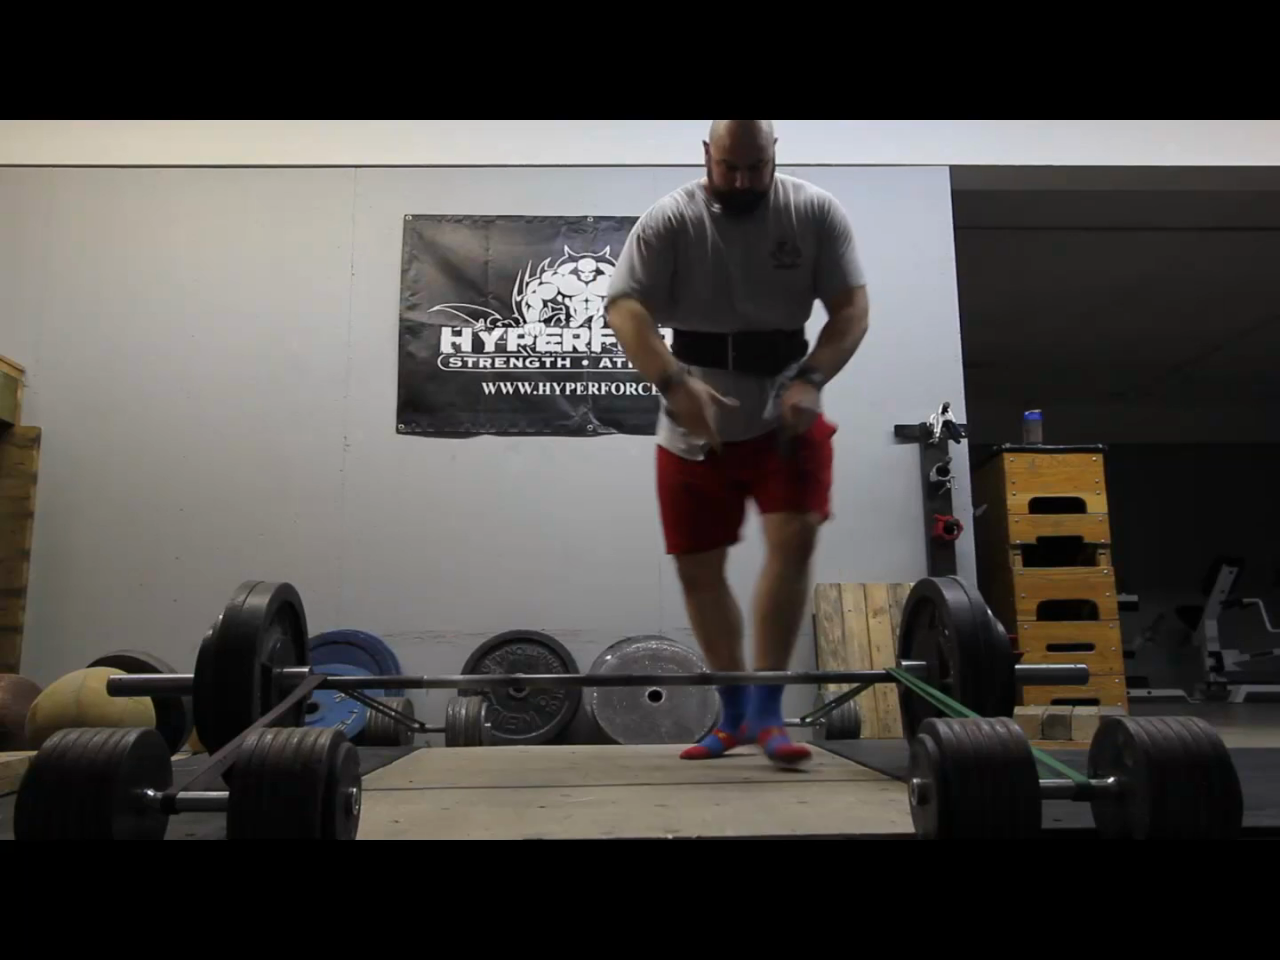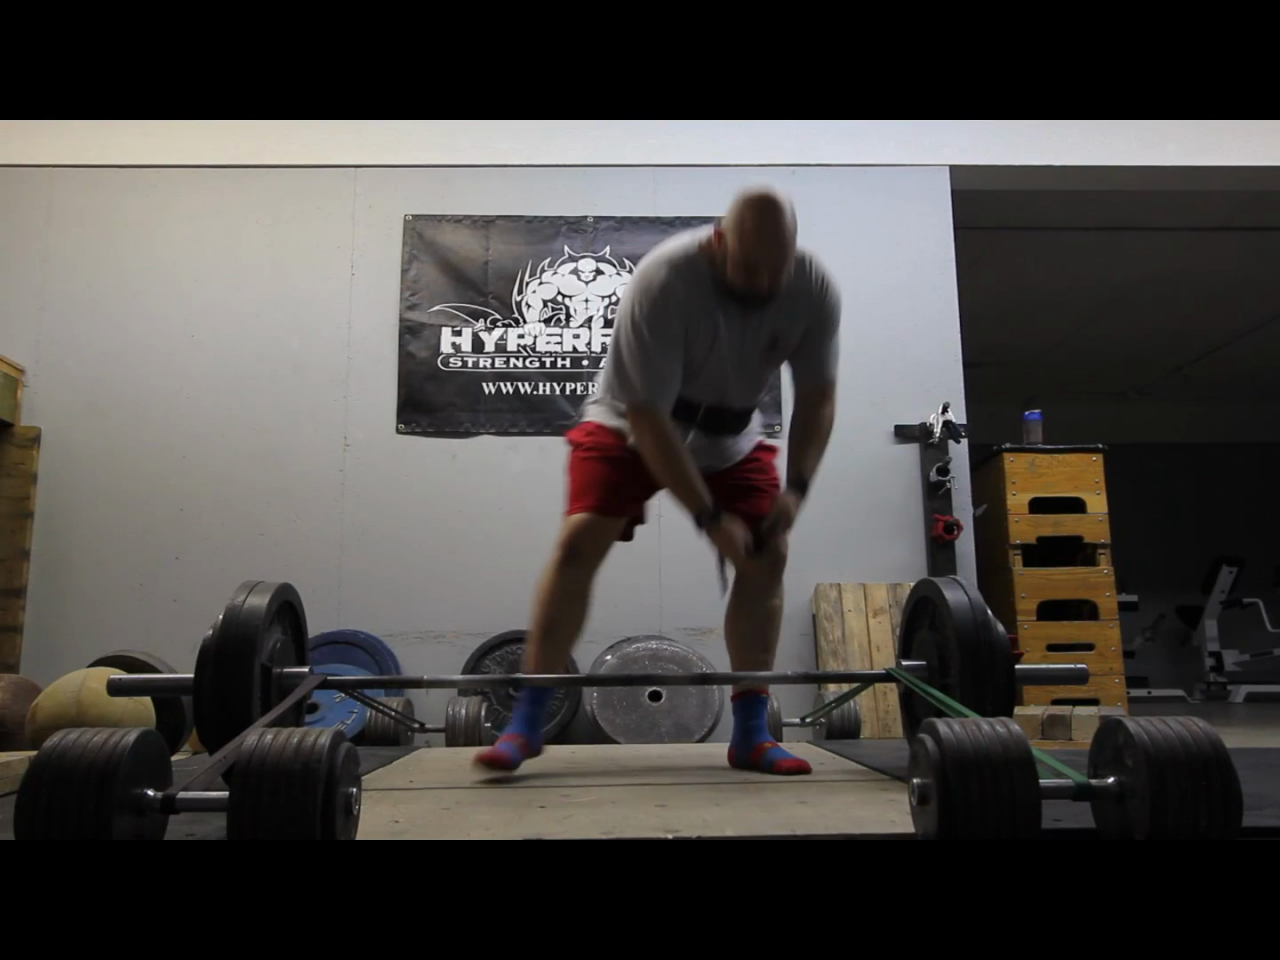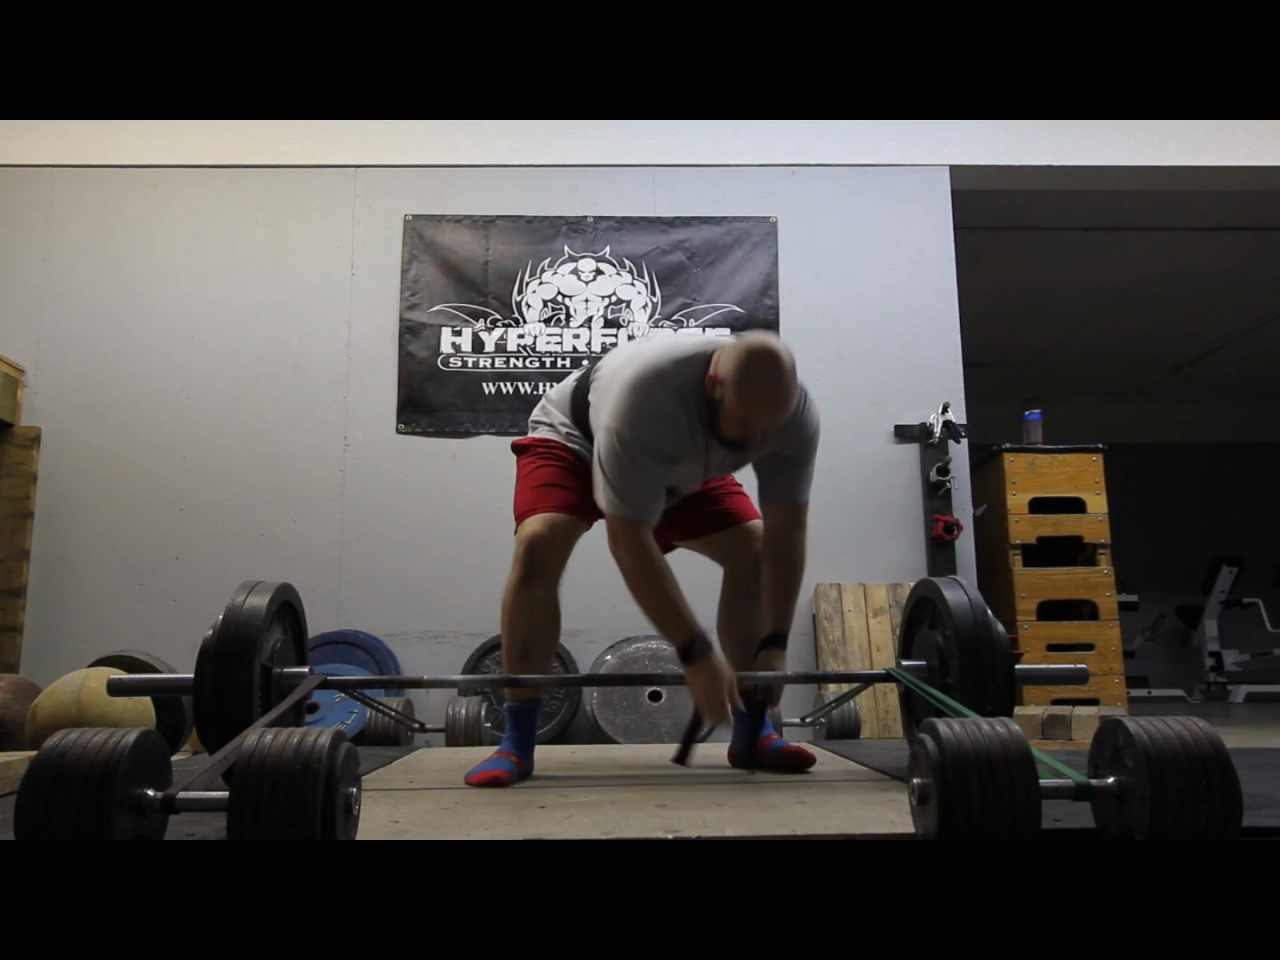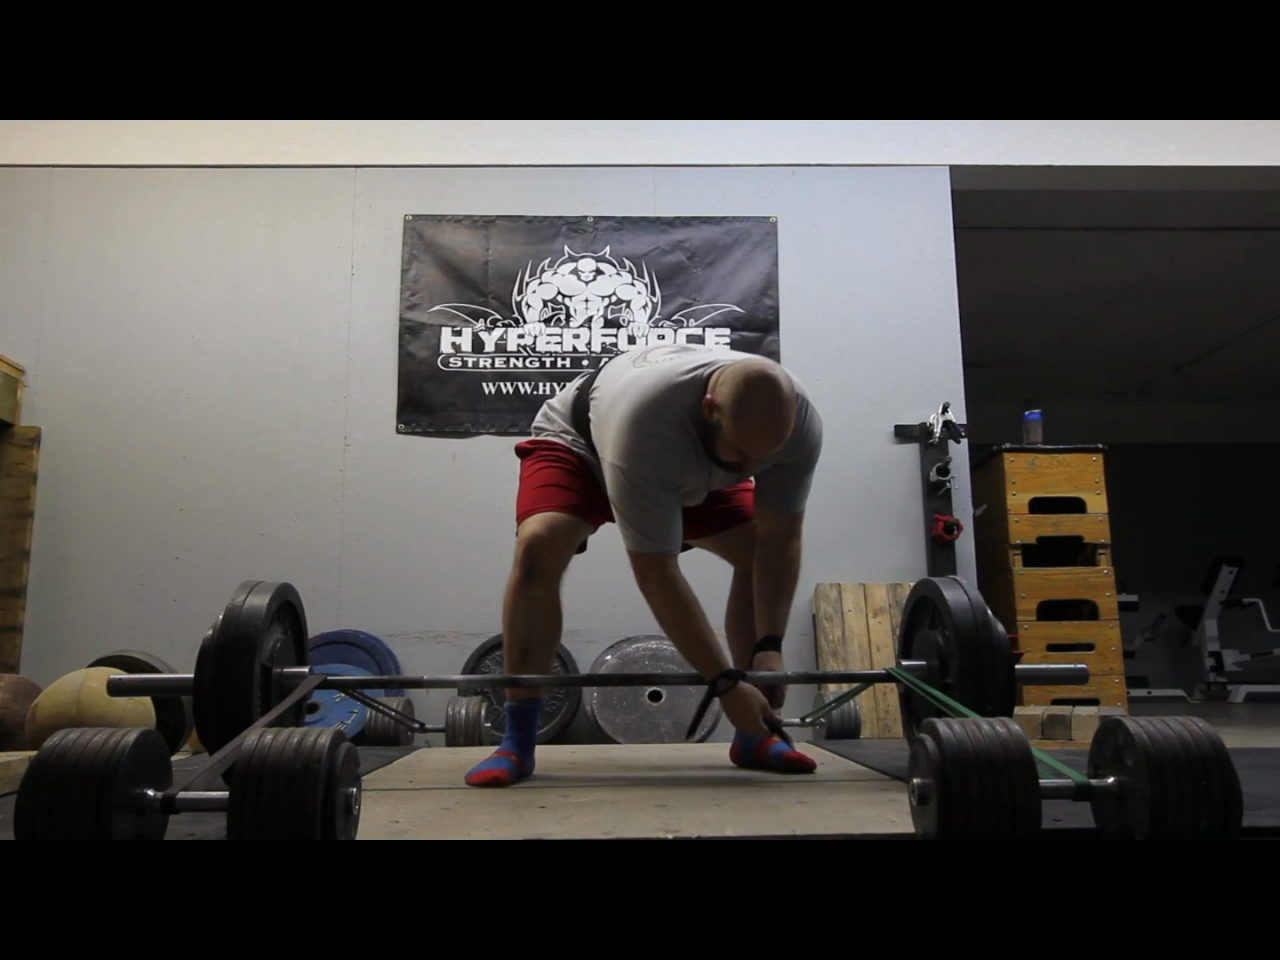
dt=0.3s
person 1, frame 1
left shoulder: (814, 211)
right shoulder: (670, 221)
left elbow: (851, 307)
right elbow: (625, 307)
left wrist: (808, 381)
right wrist: (677, 384)
left hip: (784, 412)
right hip: (697, 424)
left knee: (793, 539)
right knee: (697, 567)
left ankle: (765, 713)
right ankle: (734, 710)
person 1, frame 2
left shoulder: (815, 290)
right shoulder: (662, 283)
left elbow: (817, 400)
right elbow: (647, 418)
left wrist: (794, 491)
right wrist: (711, 517)
left hip: (731, 440)
right hip: (627, 424)
left knee: (768, 552)
right knee: (578, 542)
left ankle: (750, 733)
right ankle: (526, 723)
person 1, frame 3
left shoulder: (794, 414)
right shoulder: (646, 396)
left elbow: (786, 533)
right elbow: (630, 538)
left wrist: (775, 644)
right wrist: (696, 654)
right hip: (574, 438)
left knee: (753, 550)
right knee: (538, 546)
left ankle: (751, 734)
right ankle: (517, 742)
person 1, frame 4
left shoulder: (799, 423)
right shoulder: (646, 425)
left elbow: (780, 542)
right elbow: (656, 573)
left wrist: (768, 649)
right wrist: (726, 685)
right hip: (577, 442)
left knee: (760, 553)
right knee: (539, 546)
left ankle: (754, 735)
right ankle: (518, 740)
